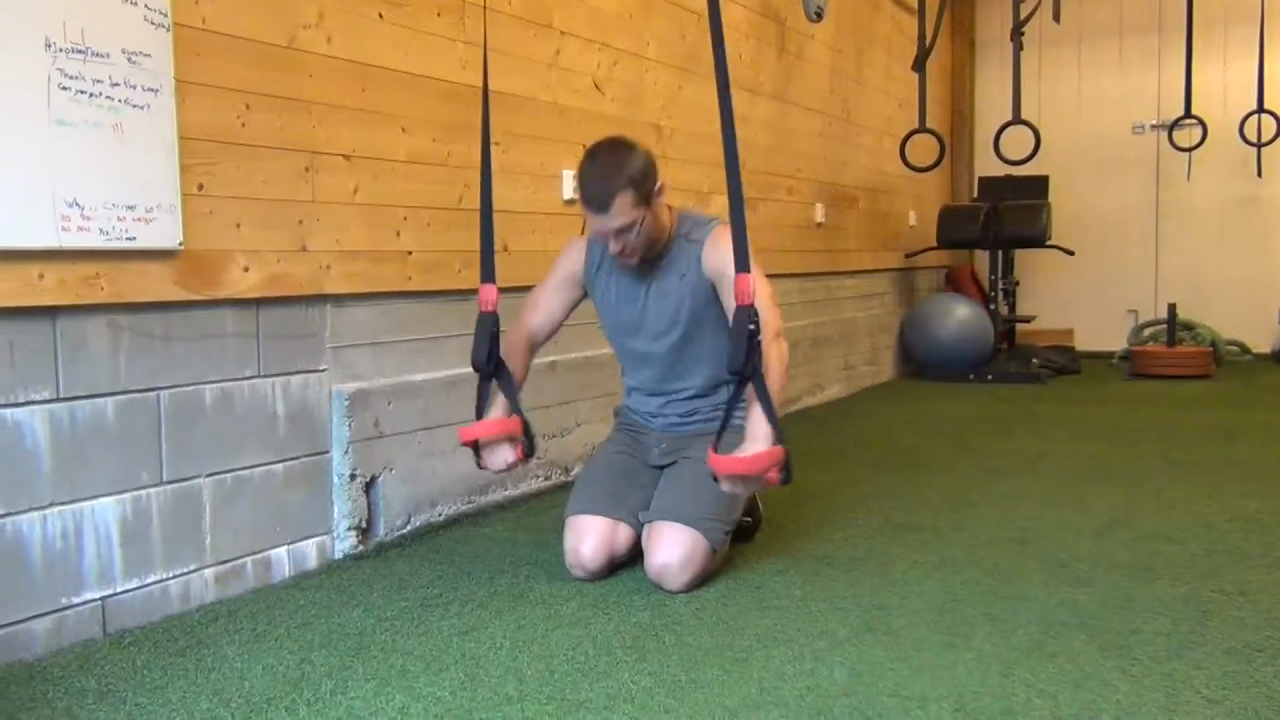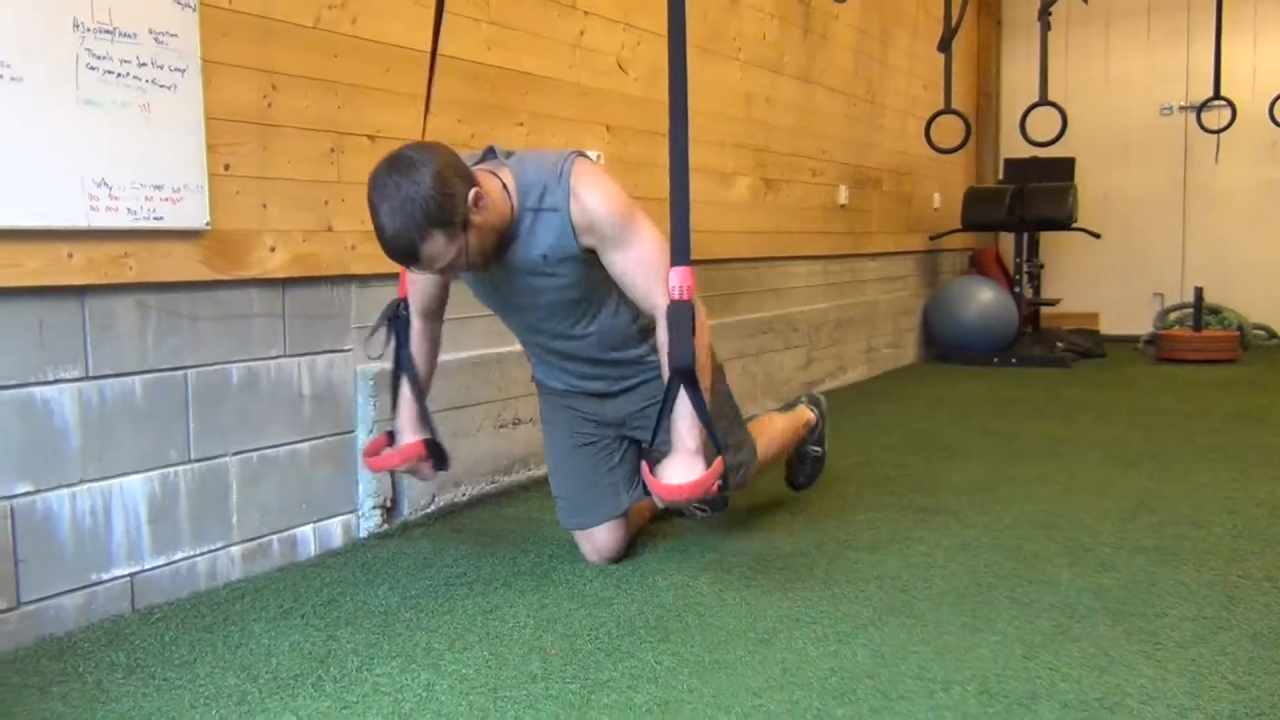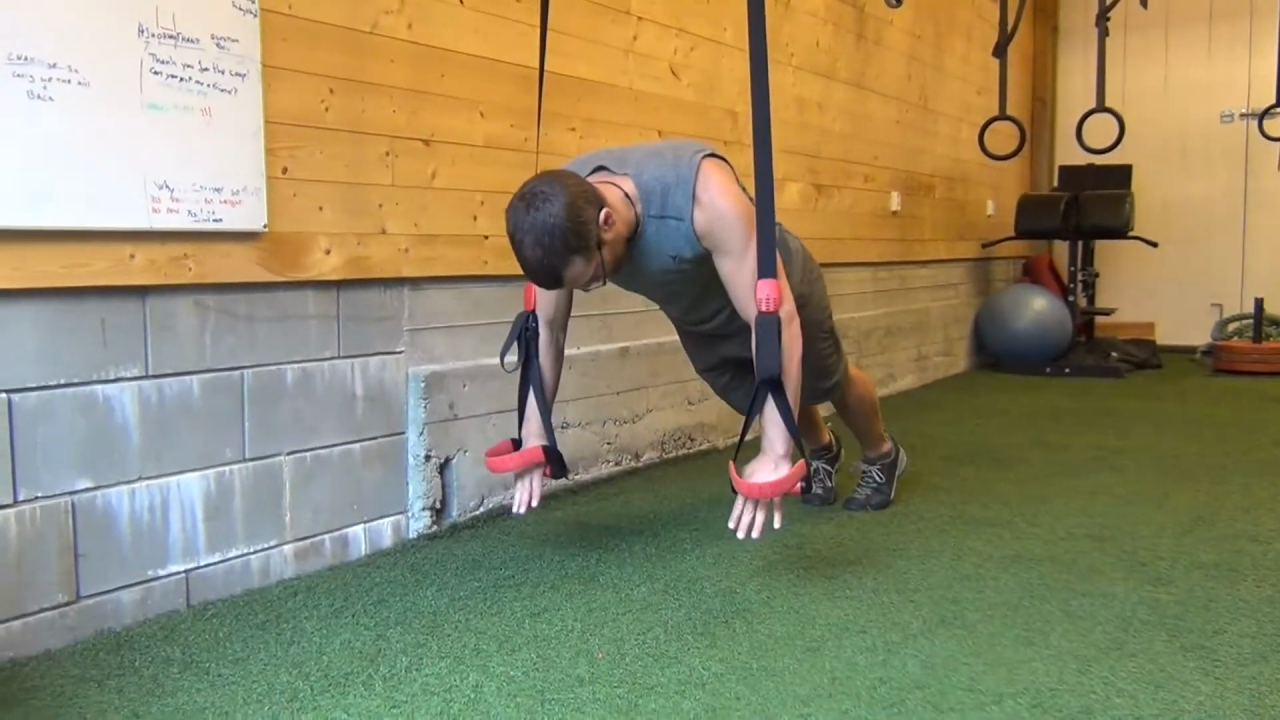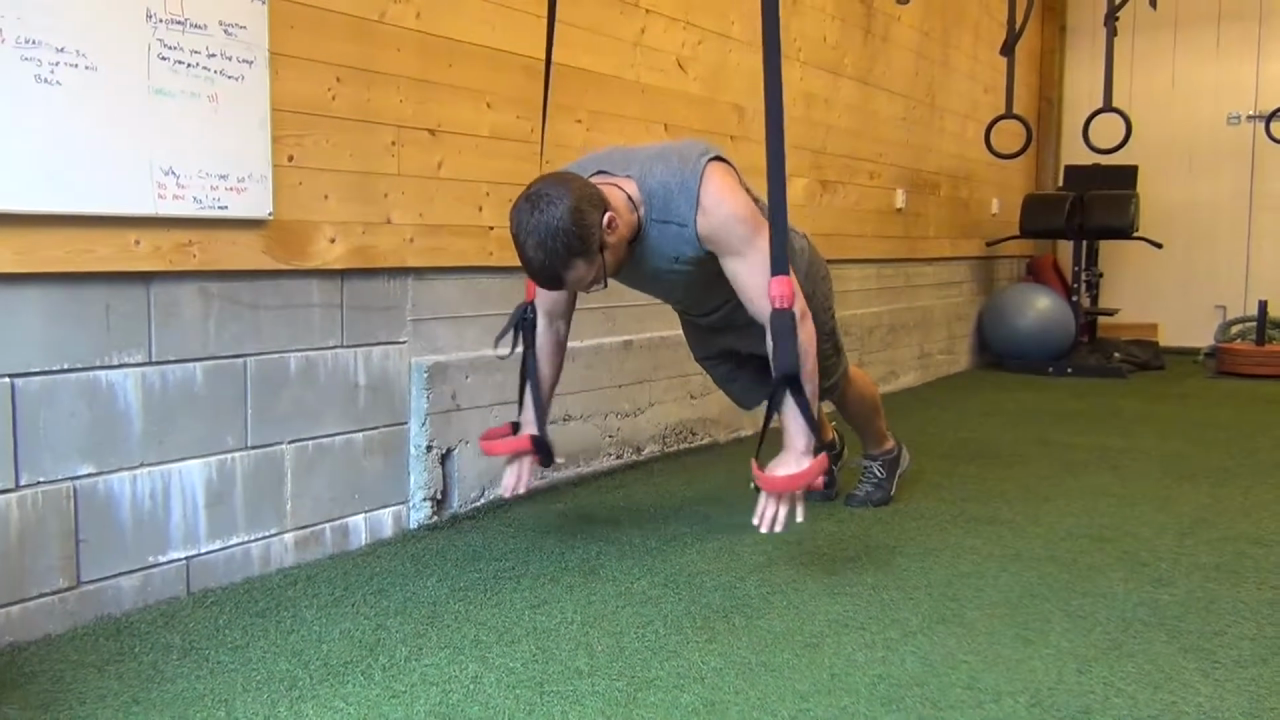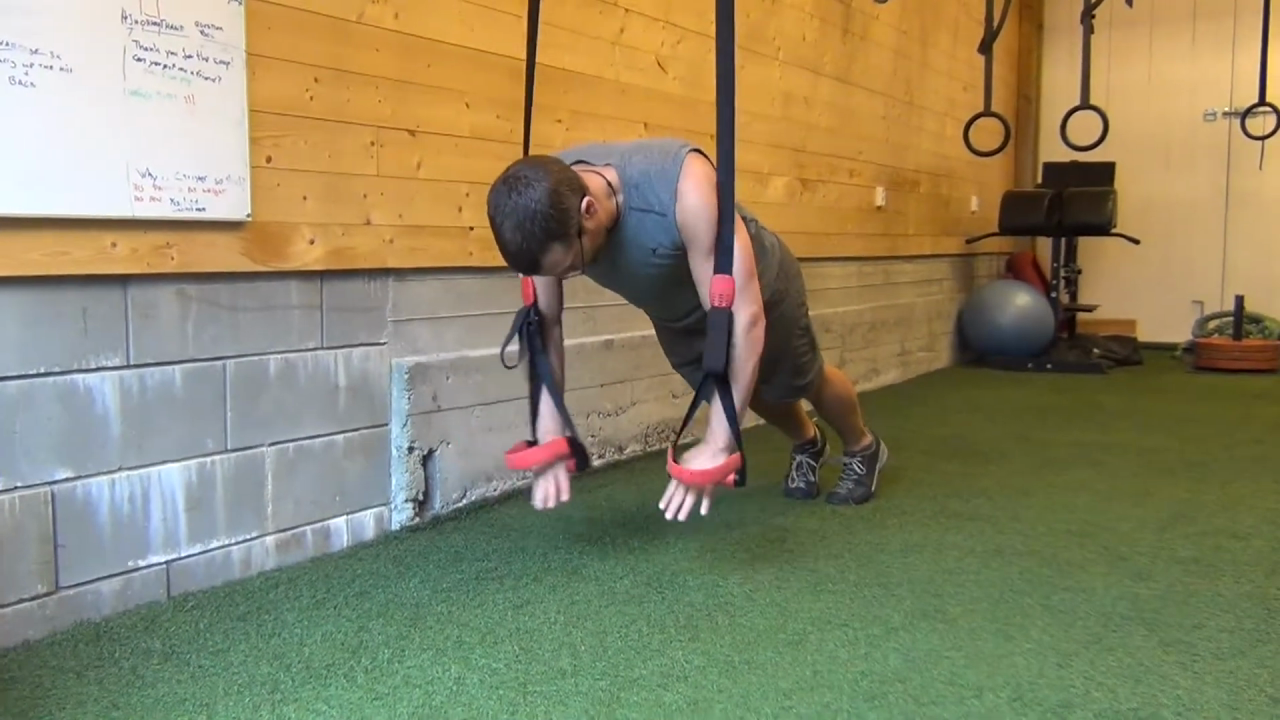
dt=1s
person 1, frame 1
left shoulder: (715, 246)
right shoulder: (586, 253)
left elbow: (767, 336)
right elbow: (526, 333)
left wrist: (759, 435)
right wrist: (500, 417)
left hip: (715, 431)
right hip: (638, 428)
left knee: (670, 566)
right knee: (585, 556)
left ankle: (731, 504)
right ankle: (659, 515)
person 1, frame 2
left shoulder: (579, 194)
right shoulder: (438, 218)
right elbow: (422, 318)
left wrist: (688, 446)
right wrist: (408, 418)
left hip: (653, 367)
right hip: (566, 389)
left knee: (728, 471)
right knee: (603, 548)
left ankle: (803, 419)
person 1, frame 3
left shoulder: (702, 193)
right shoulder: (560, 213)
left elbow: (776, 319)
right elbow: (547, 329)
left wrist: (776, 453)
right wrist: (533, 436)
left hip: (777, 290)
left knee: (828, 381)
left ankle: (881, 457)
right ankle: (822, 452)
person 1, frame 4
left shoulder: (705, 197)
right shoulder: (565, 210)
left elbow: (790, 320)
right elbow: (549, 321)
left wrist: (796, 450)
right wrist: (531, 427)
left knee: (830, 380)
right knee: (763, 393)
left ankle: (884, 453)
right ankle: (828, 448)
person 1, frame 5
left shoulder: (684, 188)
right shoulder: (545, 210)
left elbow: (745, 316)
right elbow: (544, 321)
left wrist: (718, 444)
right wrist: (549, 433)
left hip: (756, 285)
left knee: (801, 381)
right knee: (754, 388)
left ankle: (863, 450)
right ankle: (808, 446)
